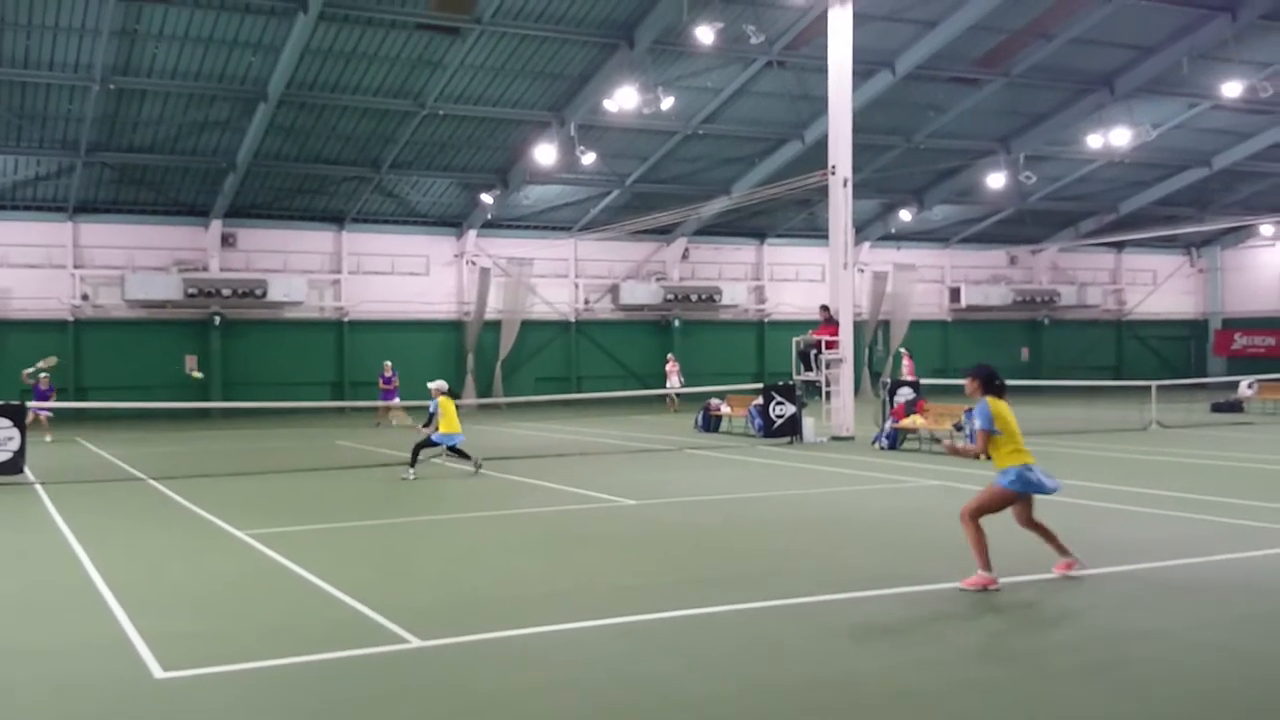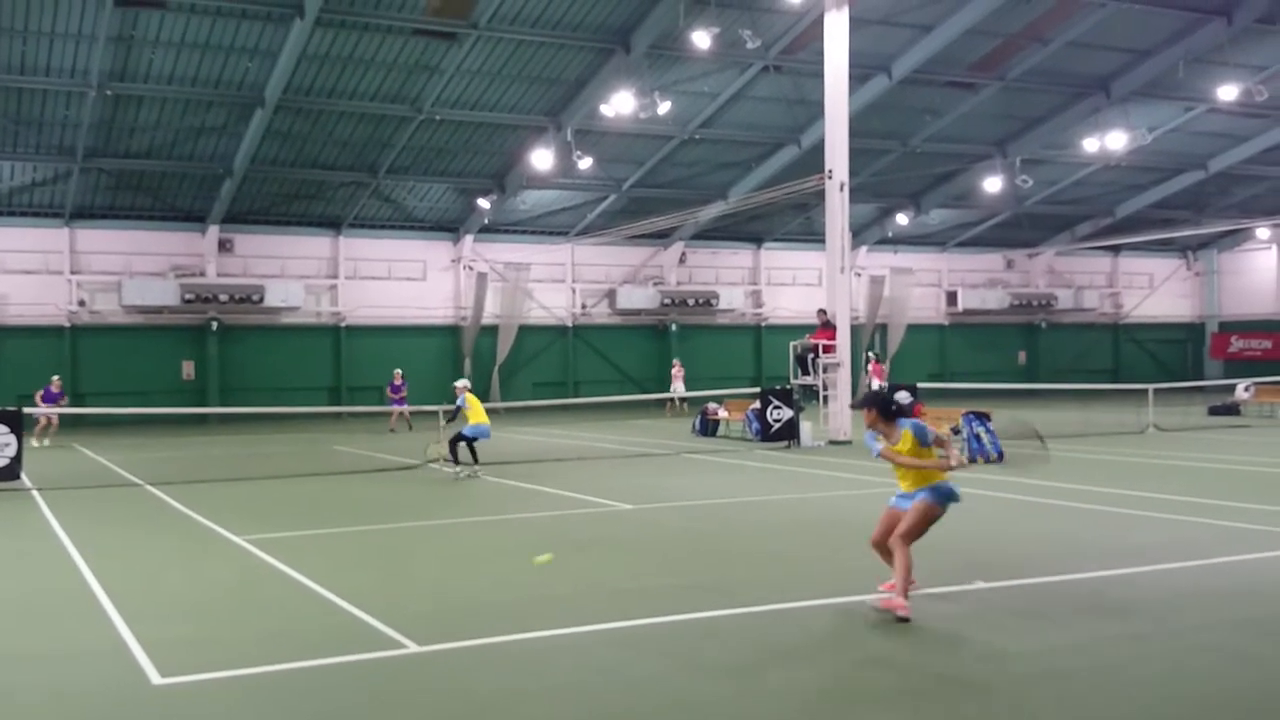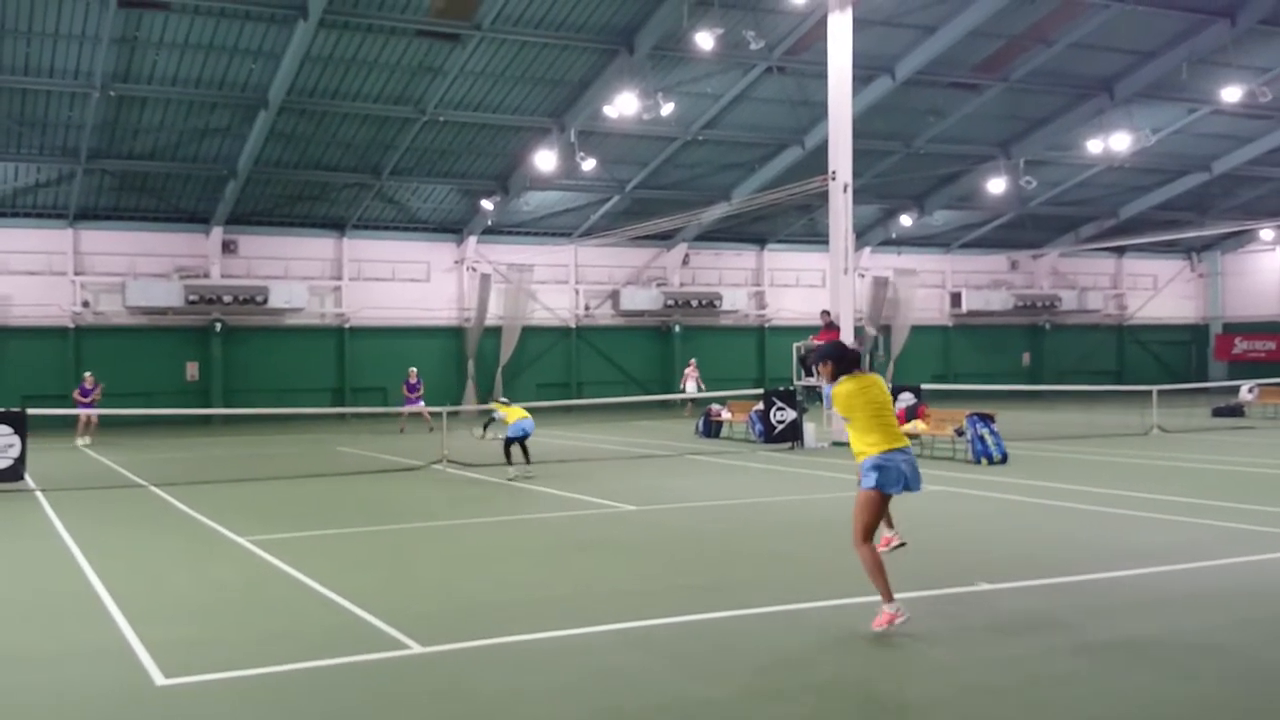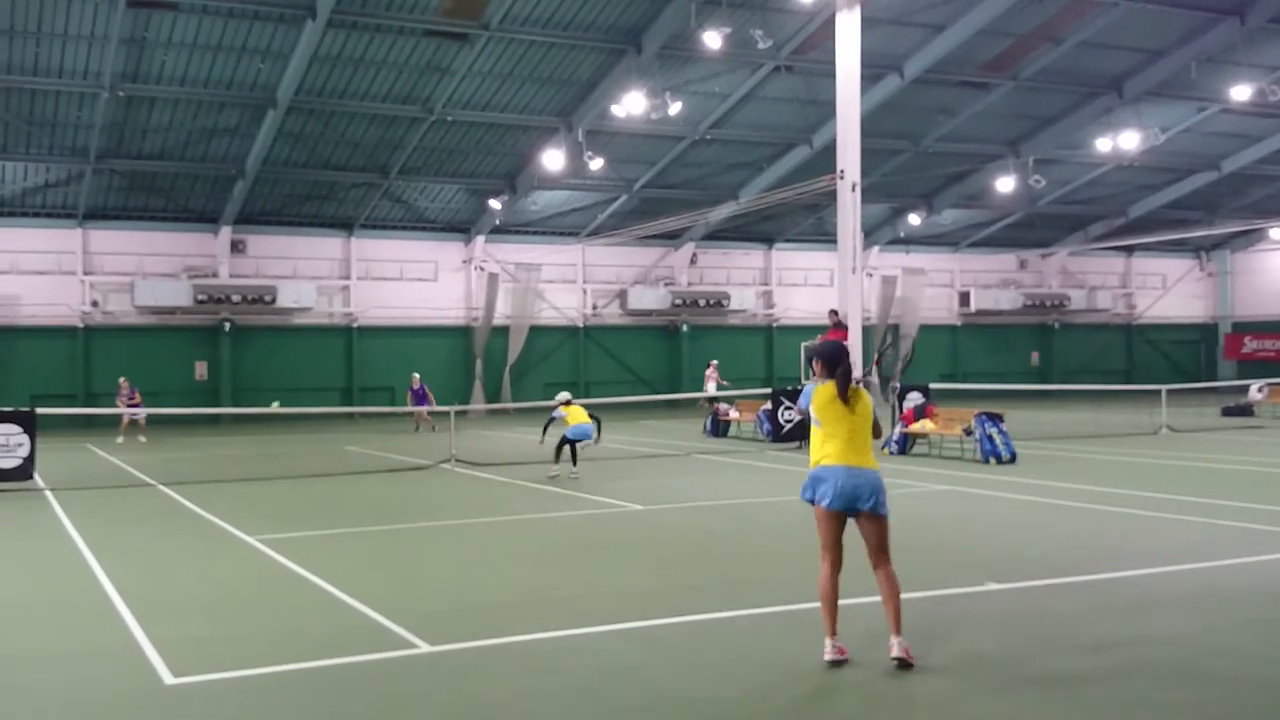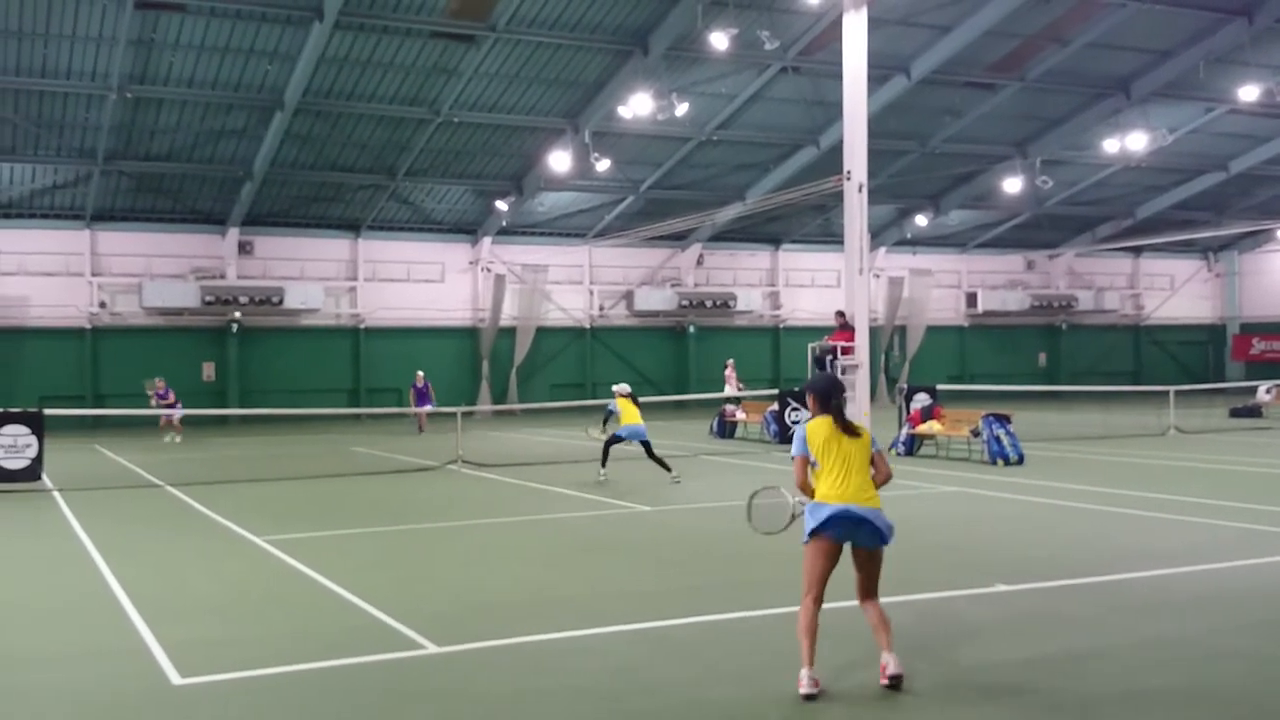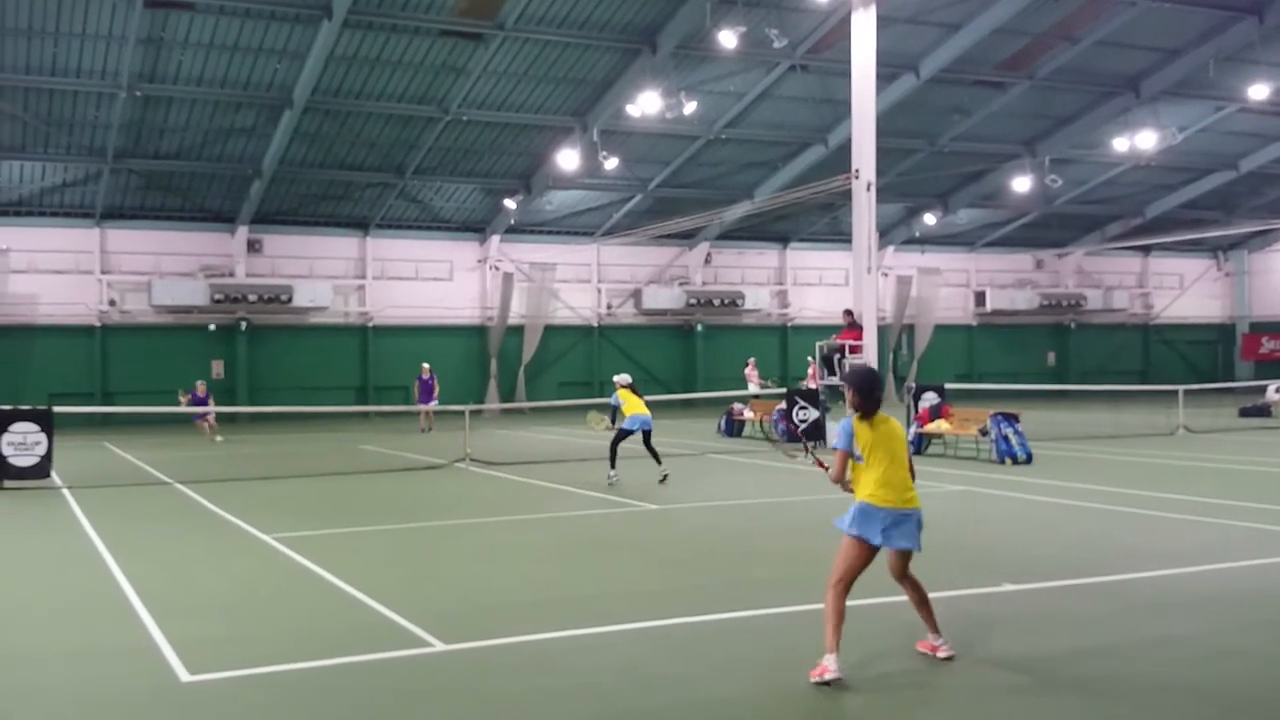
dt=0.4s
person 1, frame 1
left shoulder: (982, 407)
right shoulder: (999, 403)
left elbow: (979, 449)
left wrist: (959, 448)
right wrist: (964, 449)
left hip: (1014, 475)
right hip: (1025, 470)
left knee: (968, 514)
right knee: (1025, 520)
left ankle: (985, 574)
right ankle: (1068, 559)
person 1, frame 2
left shoulder: (912, 426)
right shoulder: (872, 437)
left elbow: (944, 442)
right elbow: (900, 461)
left wrist: (951, 457)
right wrist: (933, 464)
left hip: (932, 490)
right hip: (908, 492)
left knee: (898, 539)
right knee: (878, 540)
left ankle: (899, 600)
right ankle: (904, 578)
person 1, frame 3
left shoulder: (835, 391)
right shoulder: (875, 380)
left hip: (880, 462)
right hip: (901, 455)
left knee: (862, 541)
left ankle: (891, 607)
right ankle: (891, 532)
person 1, frame 4
left shoulder: (814, 390)
right shoulder: (863, 397)
left hip: (830, 477)
right hip: (867, 478)
left knee: (830, 563)
right knee: (881, 565)
left ankle: (832, 643)
right ankle: (898, 643)
person 1, frame 5
left shoulder: (806, 430)
right shoulder: (863, 433)
left elbow: (801, 483)
right elbow: (884, 474)
left hip: (828, 514)
right hip: (869, 516)
left knee: (811, 599)
right knee: (868, 598)
left ankle: (807, 674)
right ankle: (890, 660)
person 1, frame 6
left shoulder: (848, 426)
right shoulder: (896, 426)
left elbow: (837, 474)
right elbow: (907, 474)
left wrist: (846, 483)
left hip: (873, 513)
right hip: (908, 513)
left knee: (837, 586)
right knee: (901, 574)
left ankle: (830, 660)
right ankle: (937, 640)
